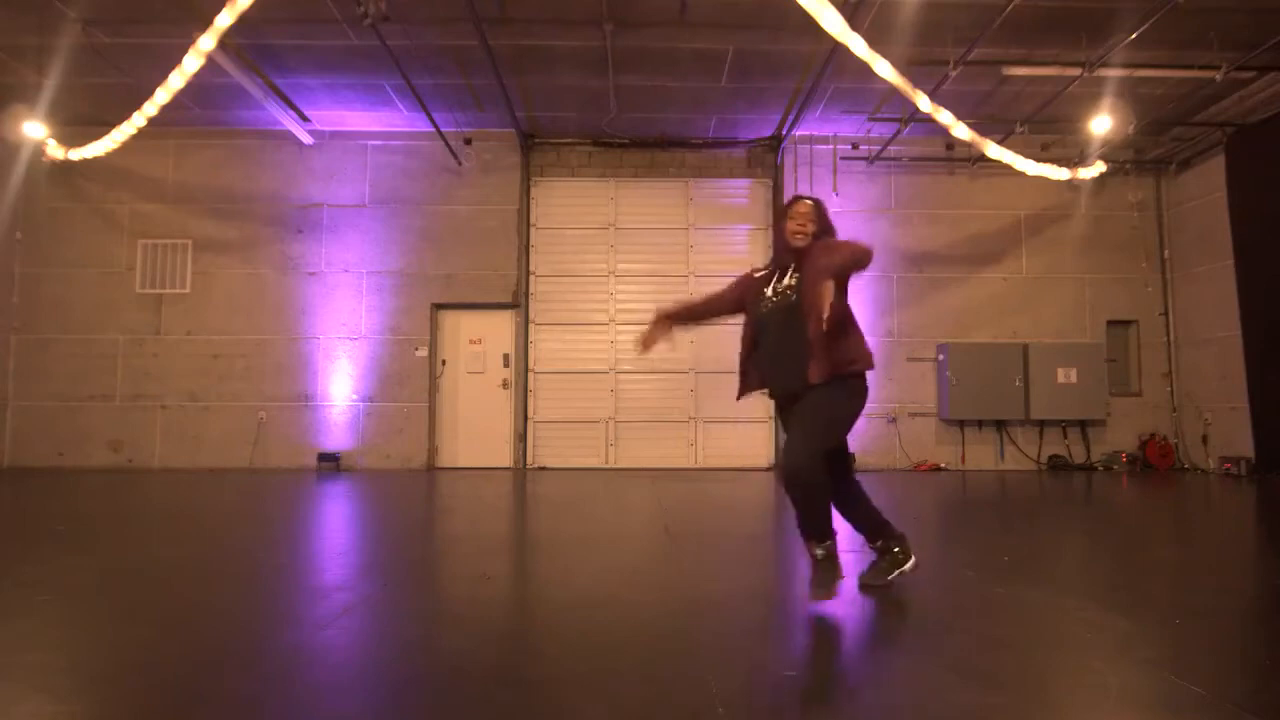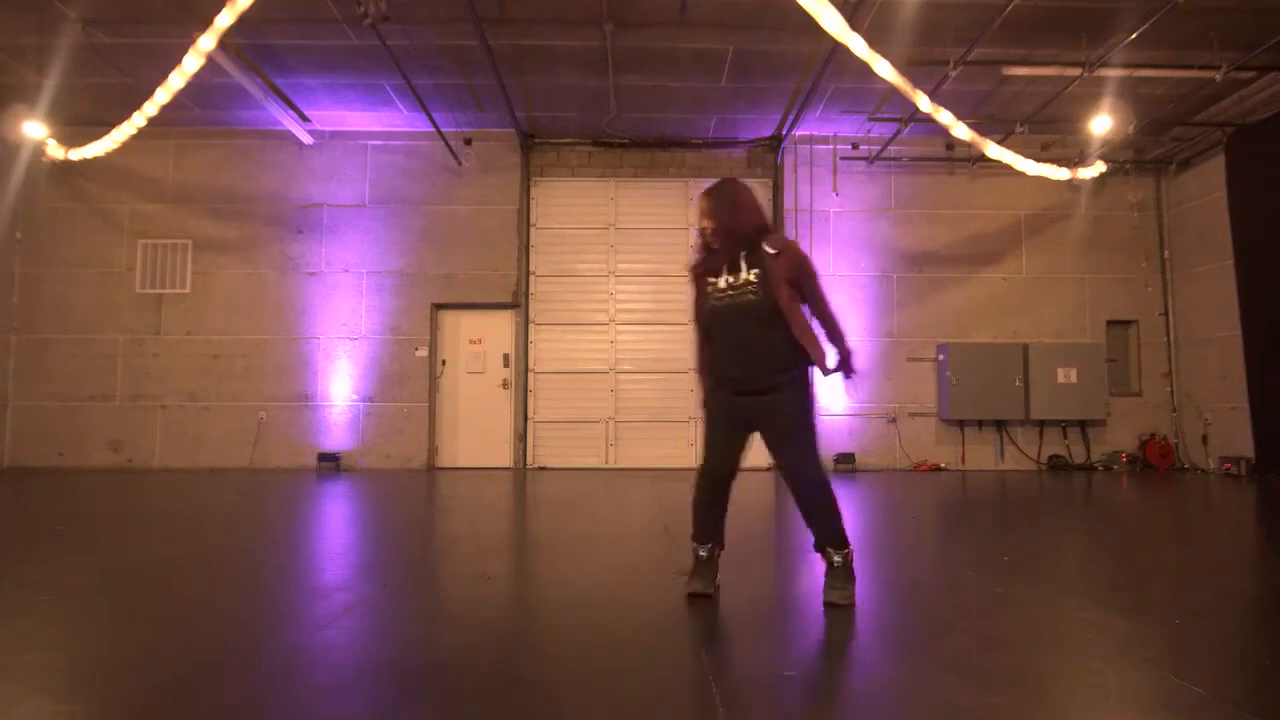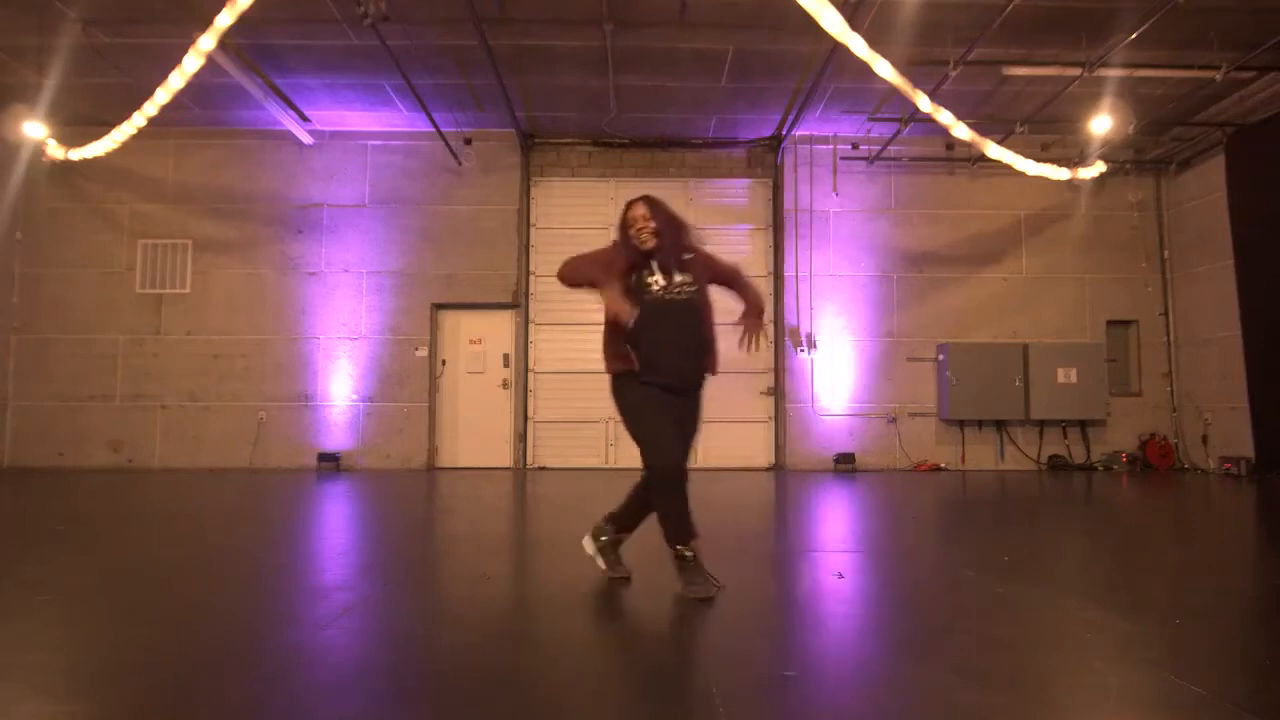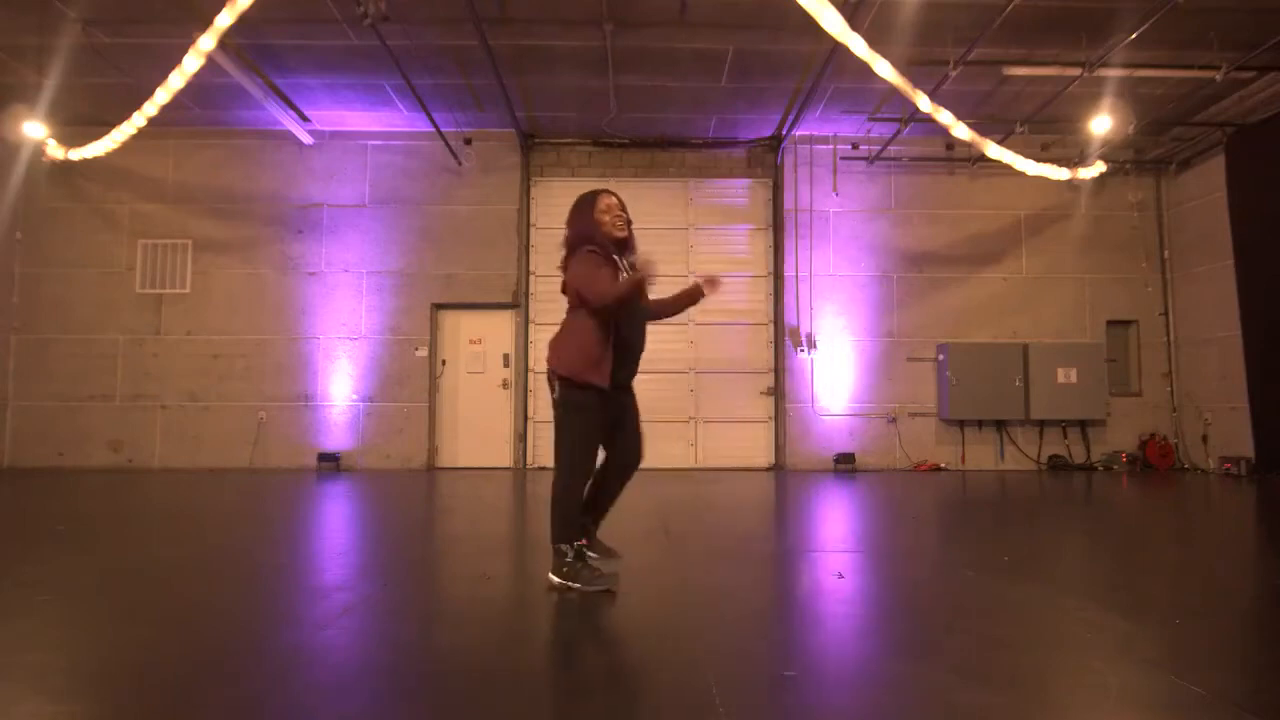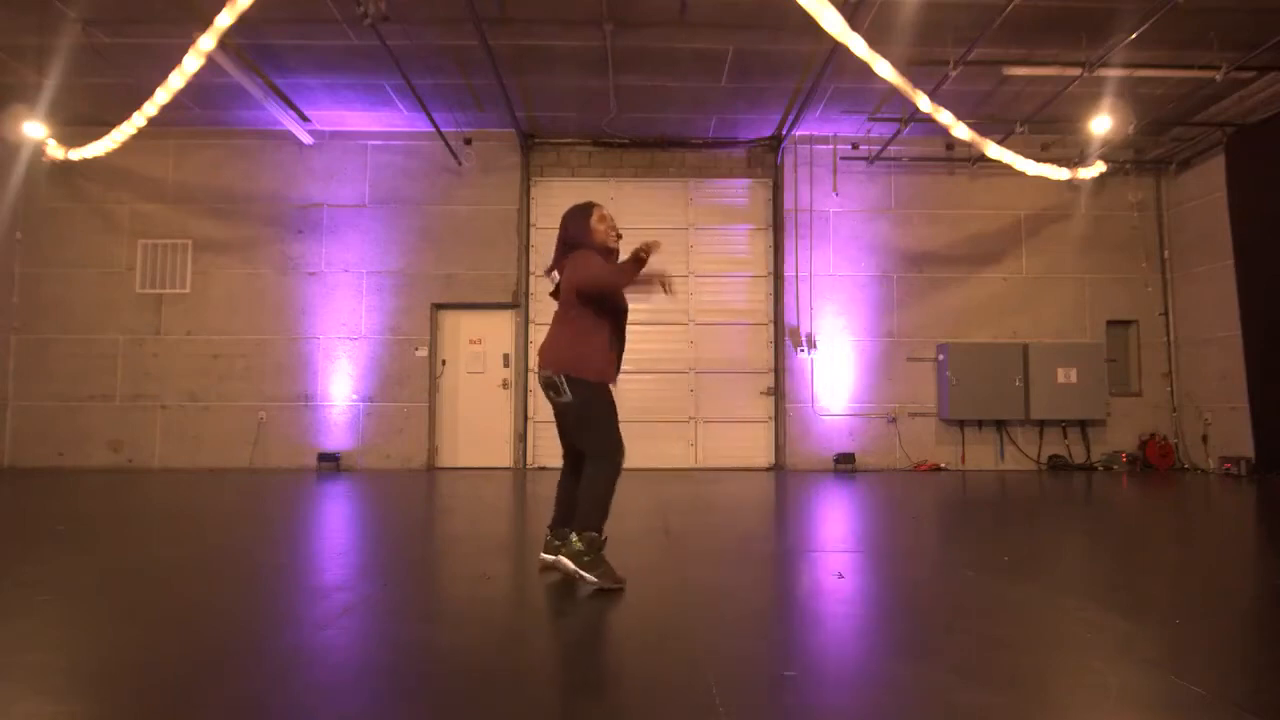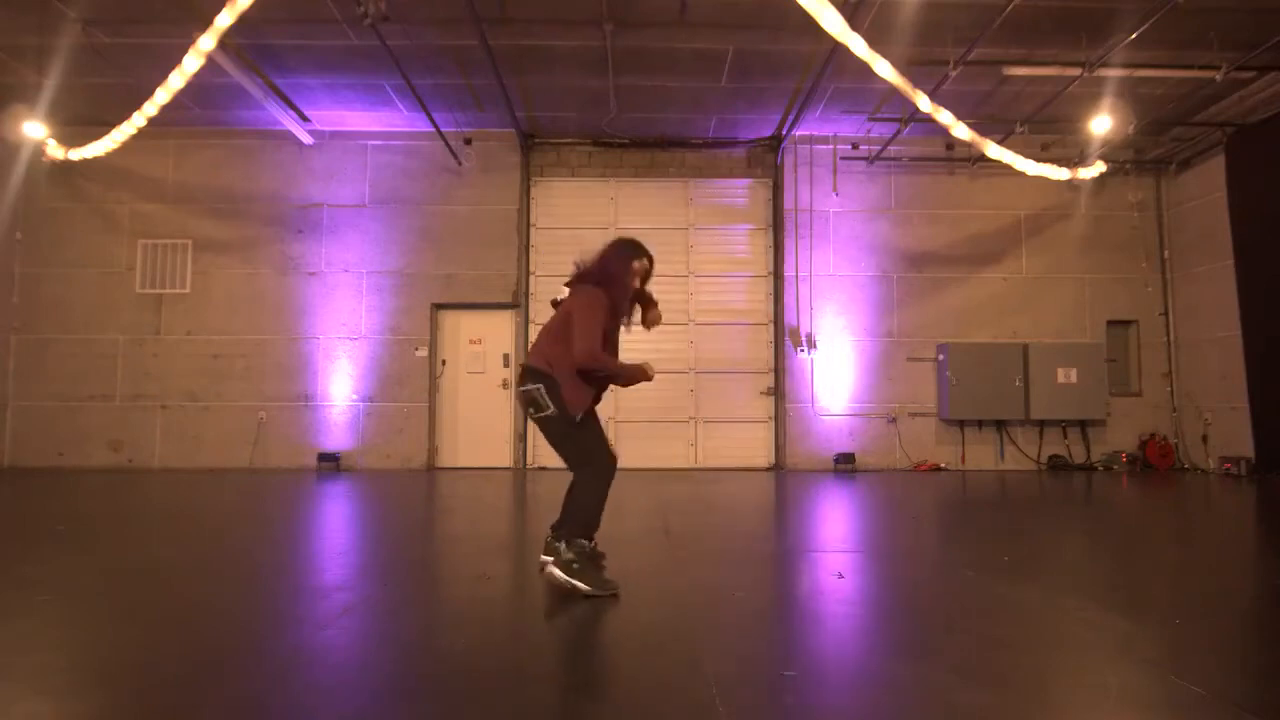
dt=0.5s
person 1, frame 1
left shoulder: (824, 255)
right shoulder: (760, 279)
left elbow: (859, 253)
right elbow: (713, 304)
left wrist: (830, 276)
right wrist: (669, 317)
left hip: (835, 384)
right hip: (791, 395)
left knee: (798, 466)
right knee: (833, 479)
left ankle: (822, 552)
right ankle: (893, 550)
person 1, frame 2
left shoulder: (781, 255)
right shoulder: (704, 268)
left elbow: (818, 306)
left wrist: (844, 353)
right wrist: (705, 375)
left hip: (782, 388)
right hip: (724, 393)
left knee: (805, 475)
right knee: (714, 474)
left ankle: (838, 565)
right ankle: (705, 560)
person 1, frame 3
left shoulder: (692, 260)
right shoulder: (621, 262)
left elbow: (734, 276)
right elbow: (569, 271)
left wrist: (753, 307)
right wrist: (606, 287)
left hip: (685, 388)
right hip: (640, 385)
left knee: (669, 472)
right knee: (666, 467)
left ankle: (606, 535)
right ankle: (687, 559)
person 1, frame 4
left shoulder: (620, 261)
right shoulder: (588, 261)
left elbow: (642, 310)
right elbow: (608, 298)
left wrist: (692, 295)
right wrist: (634, 280)
left hip: (611, 378)
right hip: (579, 376)
left knee: (627, 454)
right knee: (576, 463)
left ankle: (583, 533)
right ankle: (566, 561)
person 1, frame 5
left shoulder: (596, 265)
right shoulder: (584, 261)
left elbow: (615, 276)
right elbow: (604, 278)
left wrist: (639, 257)
right wrist: (652, 278)
left hip: (574, 376)
right hip: (572, 375)
left knee: (580, 459)
right knee: (606, 456)
left ankle: (559, 541)
right ankle: (584, 546)
person 1, frame 6
left shoulder: (605, 295)
right shoulder: (591, 298)
right elbow: (587, 357)
left wrist: (648, 305)
right wrist: (632, 373)
left hip: (566, 389)
right hip: (547, 386)
left knee: (591, 467)
right knee: (599, 463)
left ankle: (560, 544)
right ankle: (573, 555)
